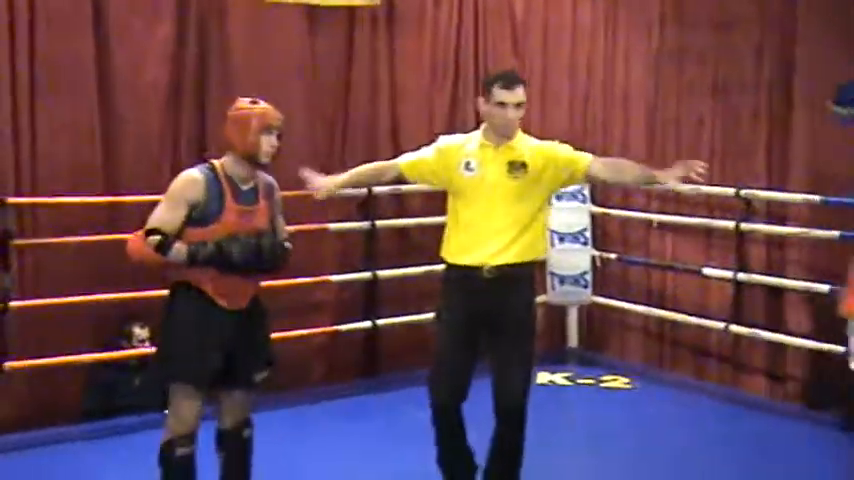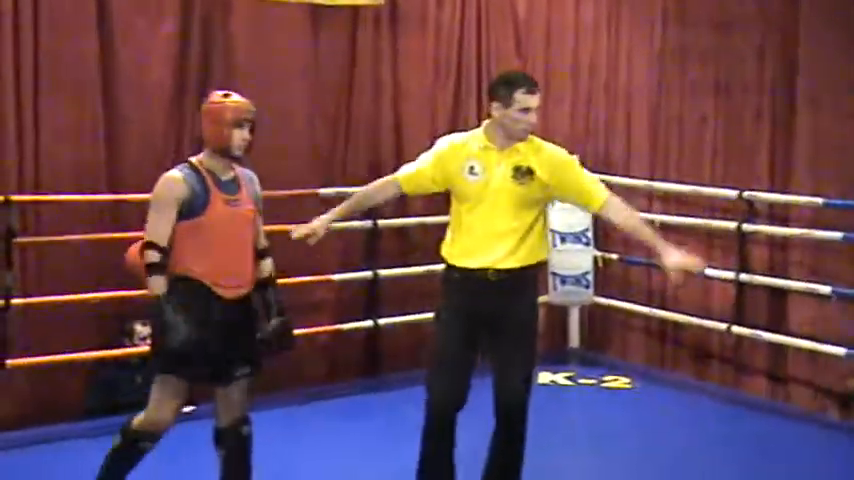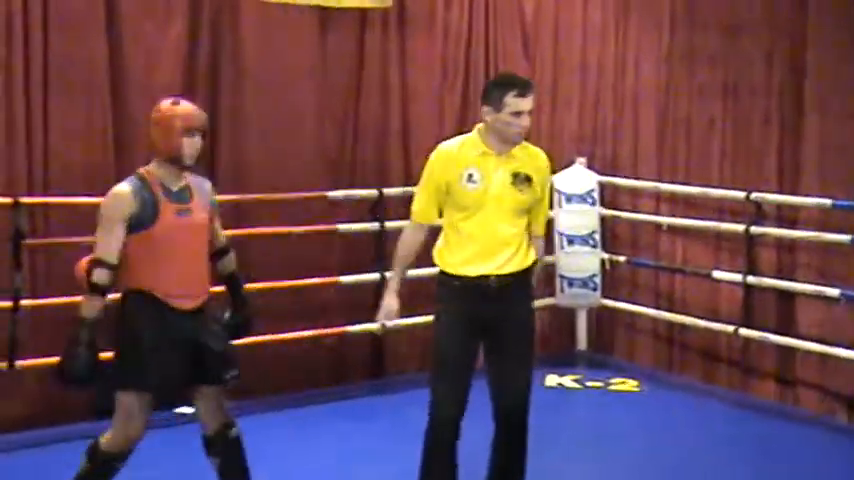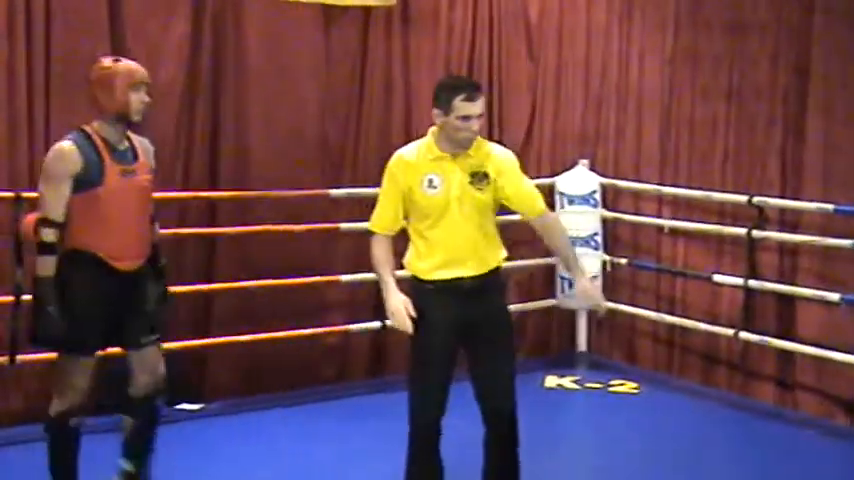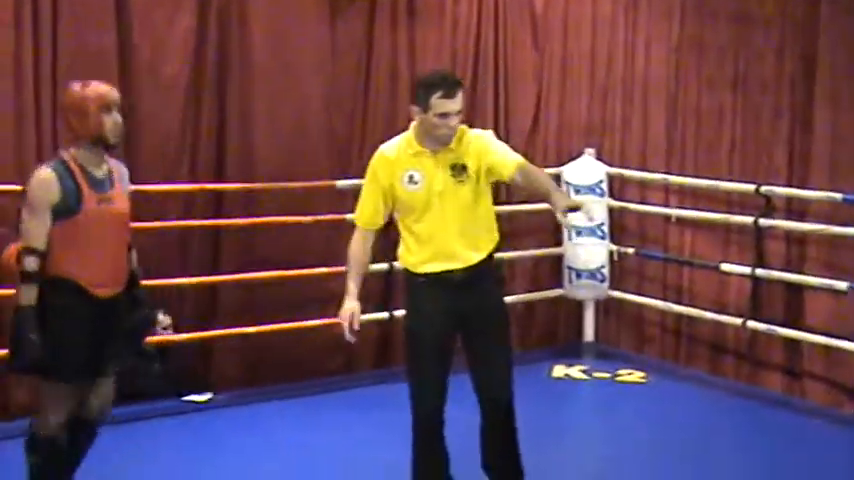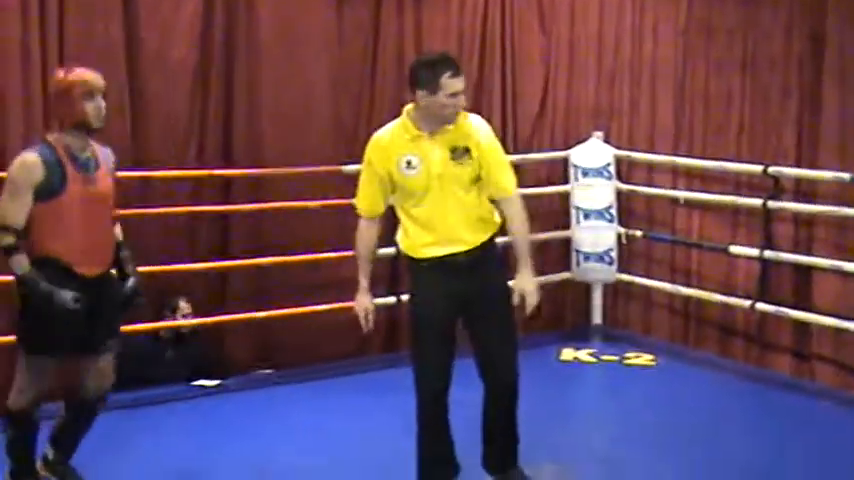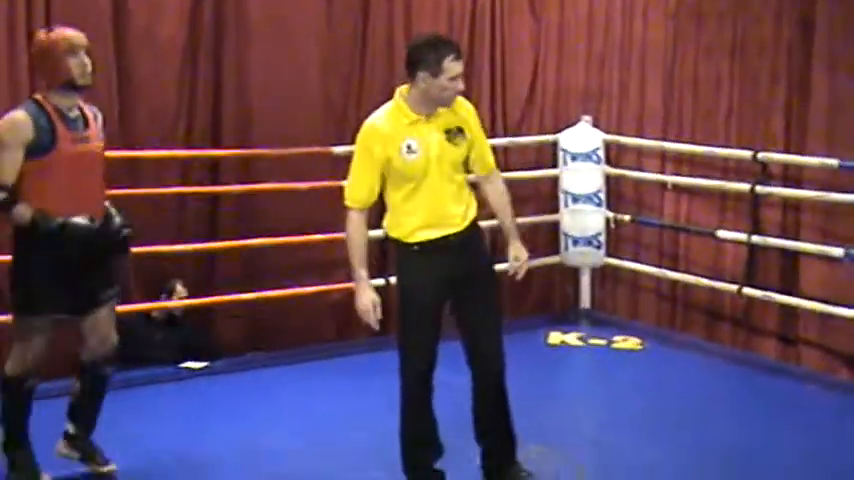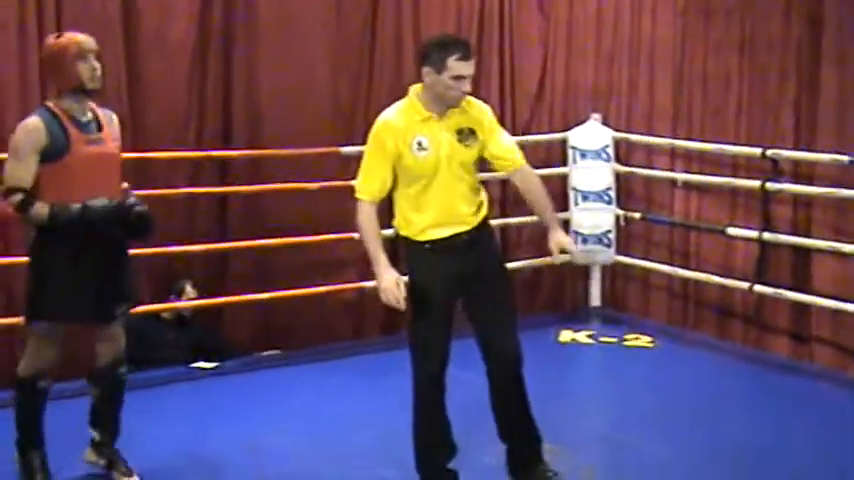
dt=0.3s
person 1, frame 1
left shoulder: (544, 155)
right shoulder: (451, 150)
left elbow: (602, 167)
right elbow: (391, 169)
left wrist: (658, 175)
right wrist: (334, 183)
left hip: (513, 285)
right hip: (461, 282)
left knee: (511, 398)
right knee: (444, 391)
person 1, frame 2
left shoulder: (549, 159)
right shoulder: (454, 149)
left elbow: (607, 203)
right elbow: (392, 185)
left wrist: (663, 248)
right wrist: (332, 216)
left hip: (516, 288)
right hip: (463, 284)
left knee: (512, 400)
right knee: (442, 397)
person 1, frame 3
left shoulder: (537, 163)
right shoulder: (448, 156)
left elbow: (537, 234)
right elbow: (417, 226)
left wrist: (531, 295)
right wrist: (392, 289)
left hip: (512, 293)
right hip: (458, 291)
left knee: (512, 405)
right knee: (446, 405)
person 1, frame 4
left shoulder: (497, 158)
right shoulder: (406, 163)
left elbow: (540, 215)
right elbow: (381, 235)
left wrist: (577, 273)
right wrist: (390, 290)
left hip: (486, 291)
right hip: (432, 295)
left knee: (500, 404)
right knee: (426, 410)
person 1, frame 5
left shoulder: (479, 144)
right shoulder: (388, 159)
left elbow: (522, 171)
right elbow: (365, 230)
left wrist: (558, 198)
right wrist: (352, 293)
left hip: (480, 280)
right hip: (426, 288)
left knee: (498, 390)
right knee: (428, 400)
person 1, frame 6
left shoulder: (476, 130)
right shoulder: (384, 145)
left elbow: (509, 198)
right elbow: (370, 219)
left wrist: (526, 268)
right wrist: (363, 286)
left hip: (483, 262)
right hip: (429, 272)
left knee: (502, 372)
right knee: (432, 384)
person 1, frame 7
left shoulder: (463, 112)
right shoulder: (378, 130)
left elbow: (488, 177)
right elbow: (357, 209)
left wrist: (513, 239)
right wrist: (361, 282)
left hip: (469, 245)
right hip: (418, 256)
left knee: (490, 357)
right knee: (417, 367)
person 1, frame 8
left shoulder: (478, 114)
right shoulder: (391, 125)
left elbow: (519, 170)
right elbow: (366, 201)
left wrist: (552, 227)
right wrist: (382, 267)
left hip: (478, 244)
right hip: (427, 255)
left knee: (506, 355)
right knee: (430, 367)
person 2, frame 1
left shoulder: (268, 187)
right shoulder: (195, 182)
left elbow: (282, 243)
right elbow: (146, 243)
left wrist: (272, 254)
right wrist: (213, 253)
left hip: (244, 312)
right hip: (195, 310)
left knee: (237, 417)
right knee: (184, 422)
person 2, frame 2
left shoulder: (248, 181)
right shoulder: (178, 182)
left elbow: (261, 249)
right elbow: (151, 253)
left wrist: (272, 304)
right wrist: (168, 315)
left hip: (238, 310)
right hip: (190, 308)
left knee: (234, 414)
right knee: (161, 414)
person 2, frame 3
left shoulder: (201, 190)
right shoulder: (126, 196)
left elbow: (219, 249)
right elbow: (101, 271)
left wrist: (238, 300)
right wrist: (83, 337)
left hip: (195, 319)
right hip: (147, 317)
left knee: (219, 419)
right knee: (129, 429)
person 2, frame 4
left shoulder: (143, 149)
right shoulder: (69, 153)
right elbow: (48, 230)
left wrist: (156, 271)
right wrist: (45, 298)
left hip: (131, 279)
right hip: (83, 279)
left knee: (151, 376)
right knee: (73, 390)
person 2, frame 5
left shoulder: (118, 174)
right shoulder: (48, 181)
left wrist: (139, 301)
left hip: (110, 302)
right hip: (65, 304)
left knee: (96, 406)
right knee: (56, 414)
person 2, frame 6
left shoulder: (104, 157)
right shoulder: (33, 163)
left wrist: (126, 268)
right wrist: (37, 289)
left hip: (96, 282)
right hip: (53, 282)
left knee: (99, 382)
person 2, frame 7
left shoulder: (93, 117)
left wrist: (112, 221)
right wrist: (51, 226)
left hip: (88, 247)
right hip: (42, 247)
left knee: (103, 340)
left ankle: (77, 436)
person 2, frame 8
left shoulder: (108, 120)
right shoulder: (37, 128)
left wrist: (133, 208)
right wrist: (72, 215)
left hip: (106, 248)
right hip: (60, 249)
left knee: (112, 348)
right knee: (41, 353)
left ankle: (103, 443)
